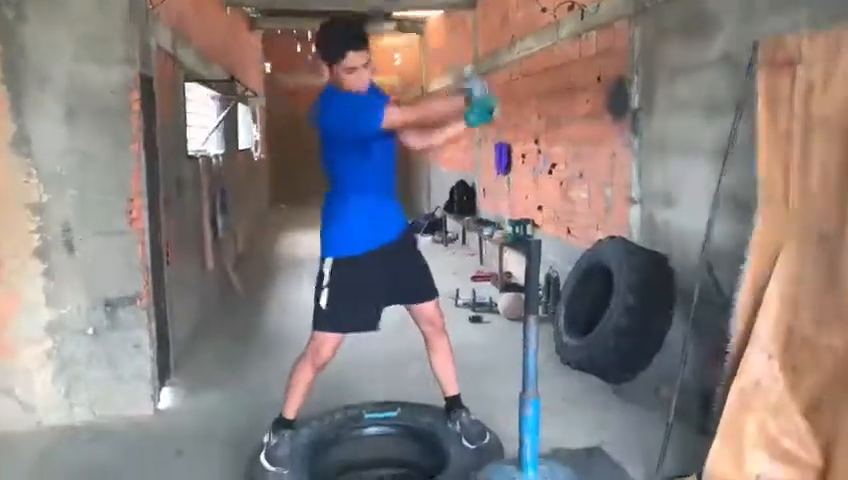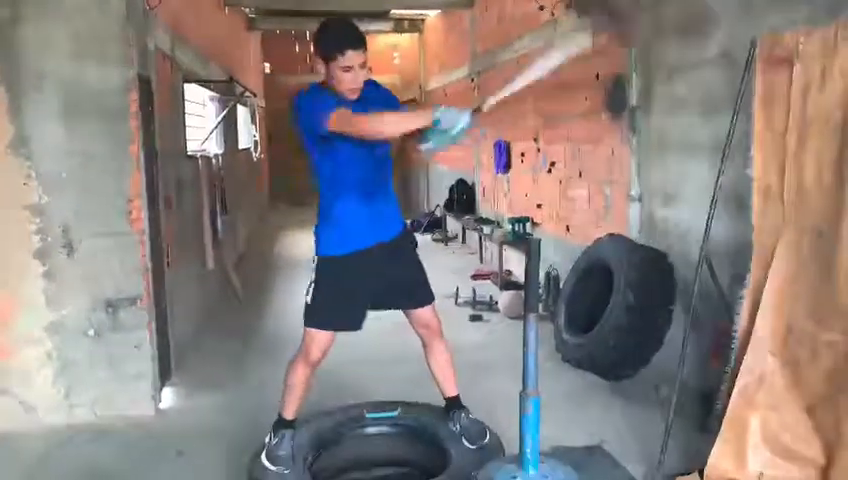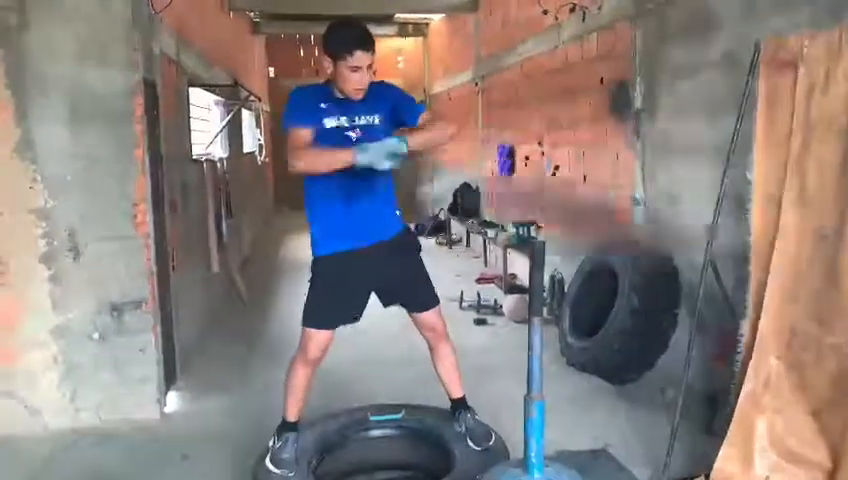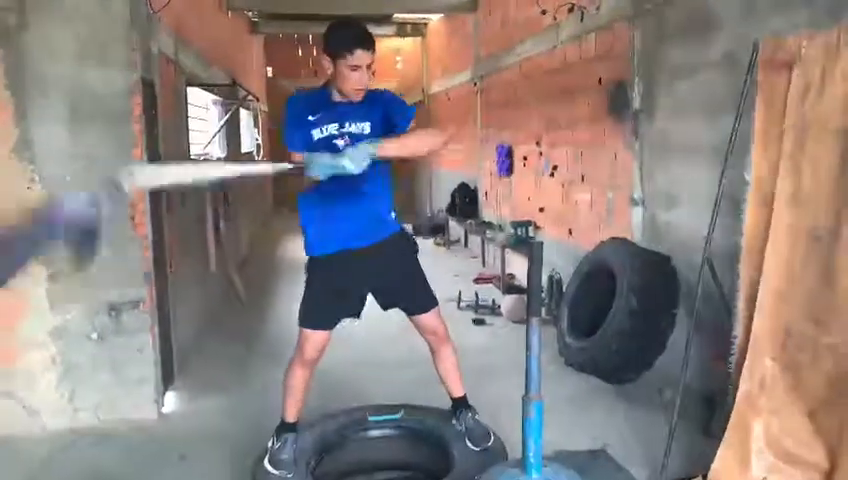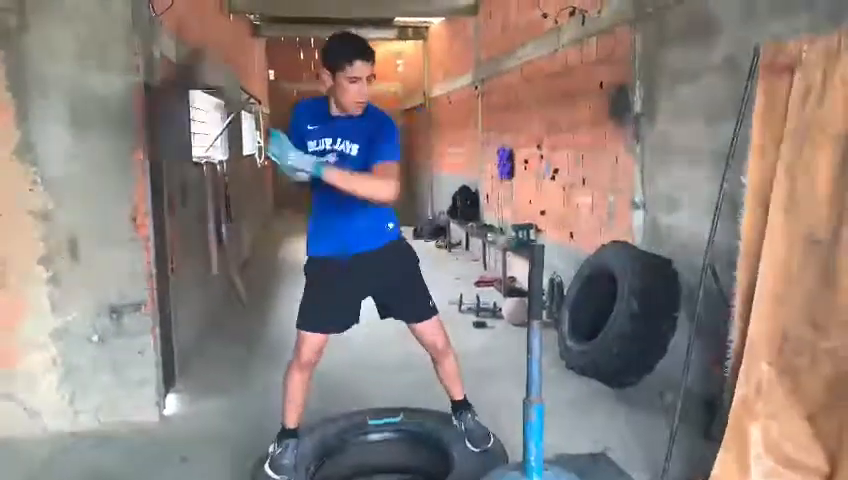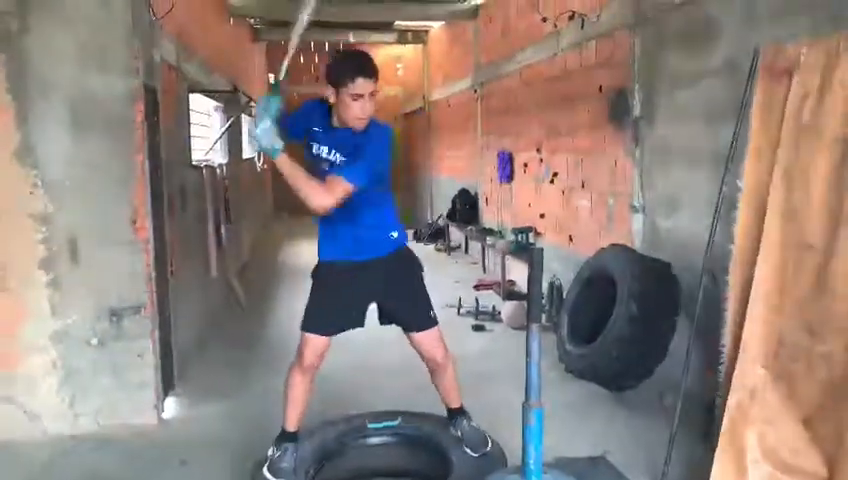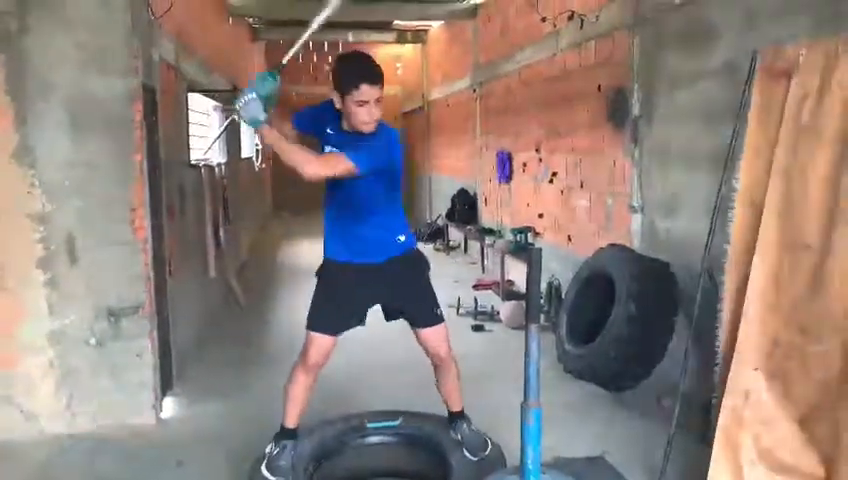
dt=0.1s
person 1, frame 1
left shoulder: (371, 97)
right shoulder: (332, 104)
left elbow: (418, 141)
right elbow: (412, 114)
left wrist: (467, 117)
right wrist: (464, 101)
left hip: (394, 235)
right hip: (348, 247)
left knee: (433, 323)
right knee: (321, 350)
left ankle: (456, 409)
right ankle: (283, 429)
person 1, frame 2
left shoulder: (374, 94)
right shoulder: (309, 103)
left elbow: (404, 125)
right elbow: (362, 127)
left wrist: (436, 122)
right wrist: (437, 116)
left hip: (391, 236)
right hip: (341, 248)
left knee: (430, 327)
right knee: (313, 350)
left ankle: (455, 410)
right ankle: (283, 429)
person 1, frame 3
left shoulder: (386, 96)
right shoulder: (304, 101)
left elbow: (442, 128)
right elbow: (300, 159)
left wrist: (401, 143)
right wrist: (360, 154)
left hip: (391, 239)
right hip: (336, 248)
left knee: (435, 329)
right knee: (311, 349)
left ankle: (461, 411)
right ankle: (287, 432)
person 1, frame 4
left shoulder: (381, 104)
right shoulder: (302, 107)
left elbow: (436, 137)
right elbow: (299, 172)
left wrist: (373, 149)
right wrist: (317, 165)
left hip: (386, 240)
right hip: (330, 250)
left knee: (436, 331)
right knee: (309, 350)
left ankle: (462, 410)
right ankle: (286, 434)
person 1, frame 5
left shoulder: (380, 125)
right shoulder: (307, 114)
left elbow: (387, 191)
right elbow: (294, 165)
left wrist: (324, 168)
right wrist: (290, 162)
left hip: (384, 249)
right hip: (330, 256)
left knee: (437, 342)
right knee: (306, 354)
left ankle: (463, 411)
right ankle: (287, 437)
person 1, frame 6
left shoulder: (376, 140)
right shoulder: (313, 114)
left elbow: (321, 200)
right elbow: (281, 131)
left wrist: (276, 151)
right wrist: (270, 121)
left hip: (390, 257)
right hip: (337, 261)
left knee: (436, 353)
right knee: (307, 357)
left ankle: (458, 418)
right ankle: (286, 441)
person 1, frame 7
left shoulder: (384, 138)
right shoulder: (322, 116)
left elbow: (314, 169)
right elbow: (288, 131)
left wrist: (262, 125)
right wrist: (264, 111)
left hip: (398, 256)
right hip: (345, 261)
left knee: (440, 350)
right knee: (313, 357)
left ankle: (458, 419)
right ankle: (285, 438)
